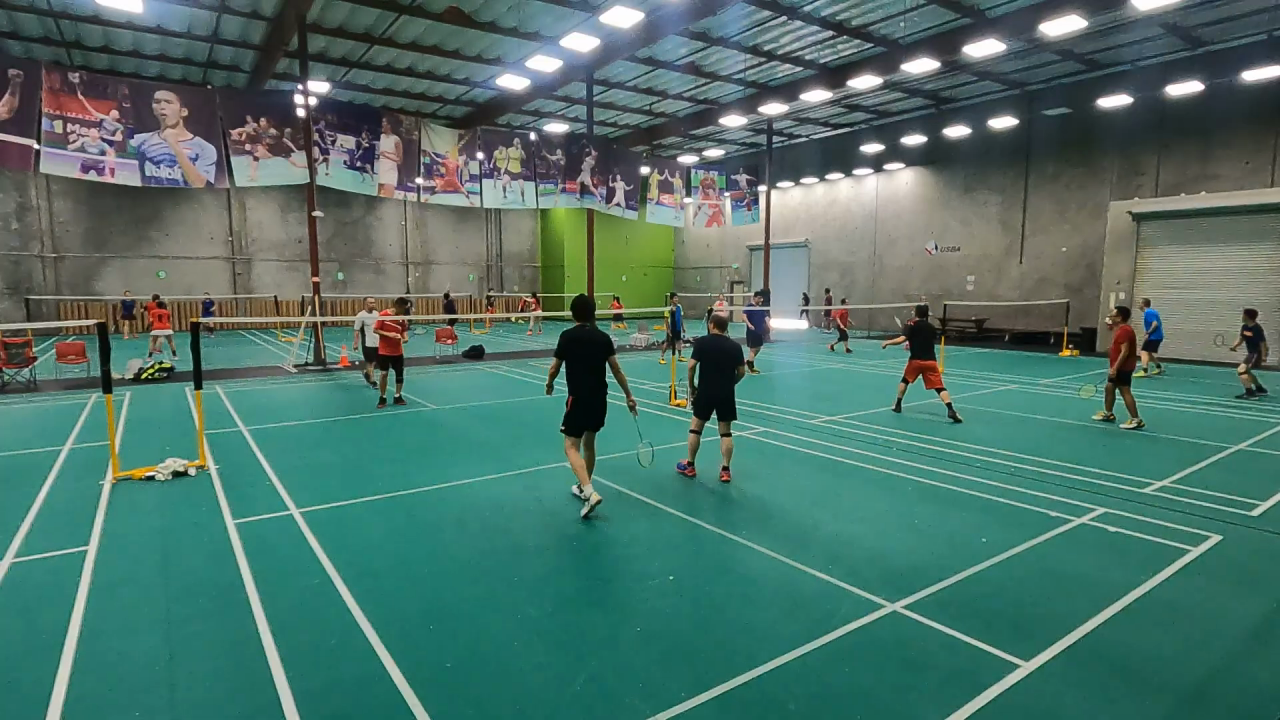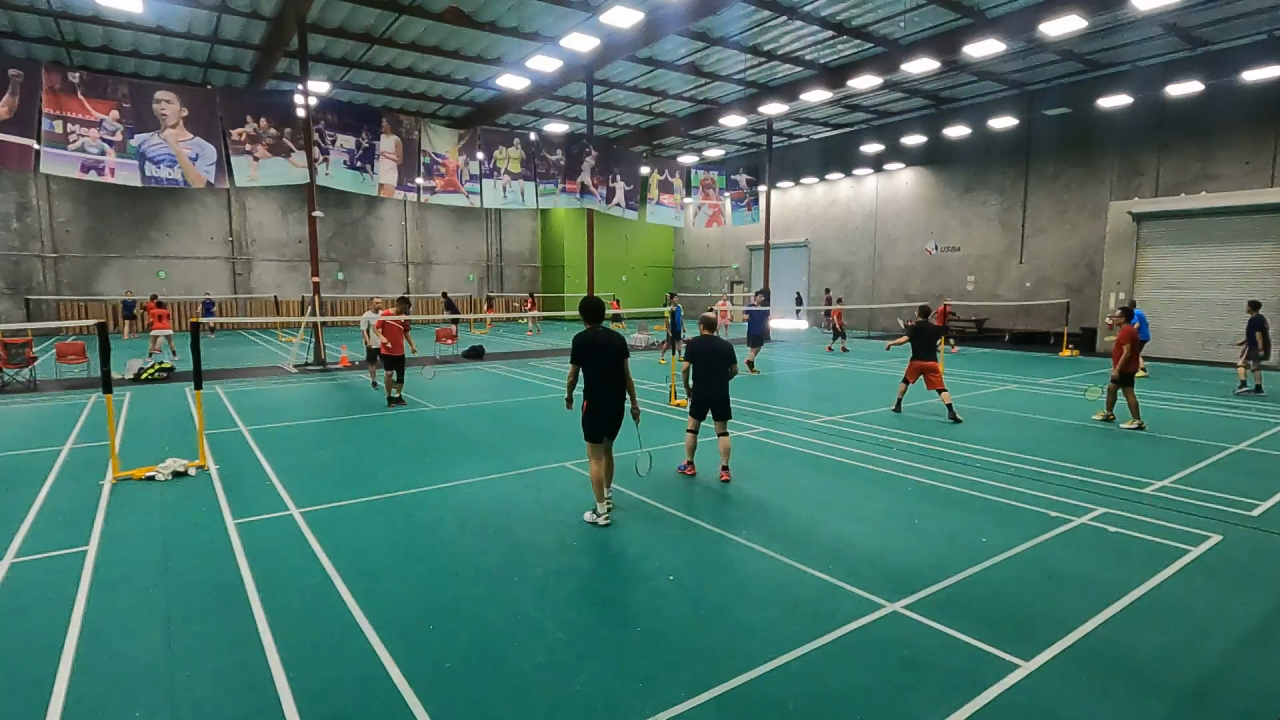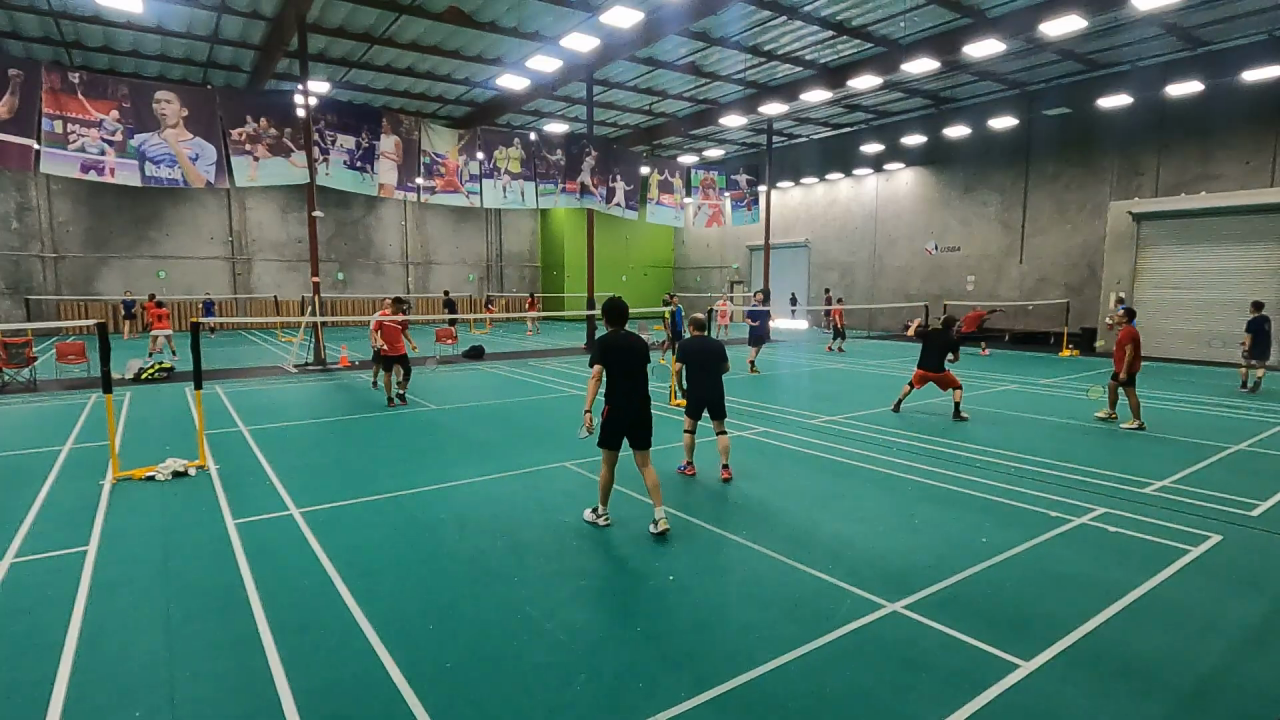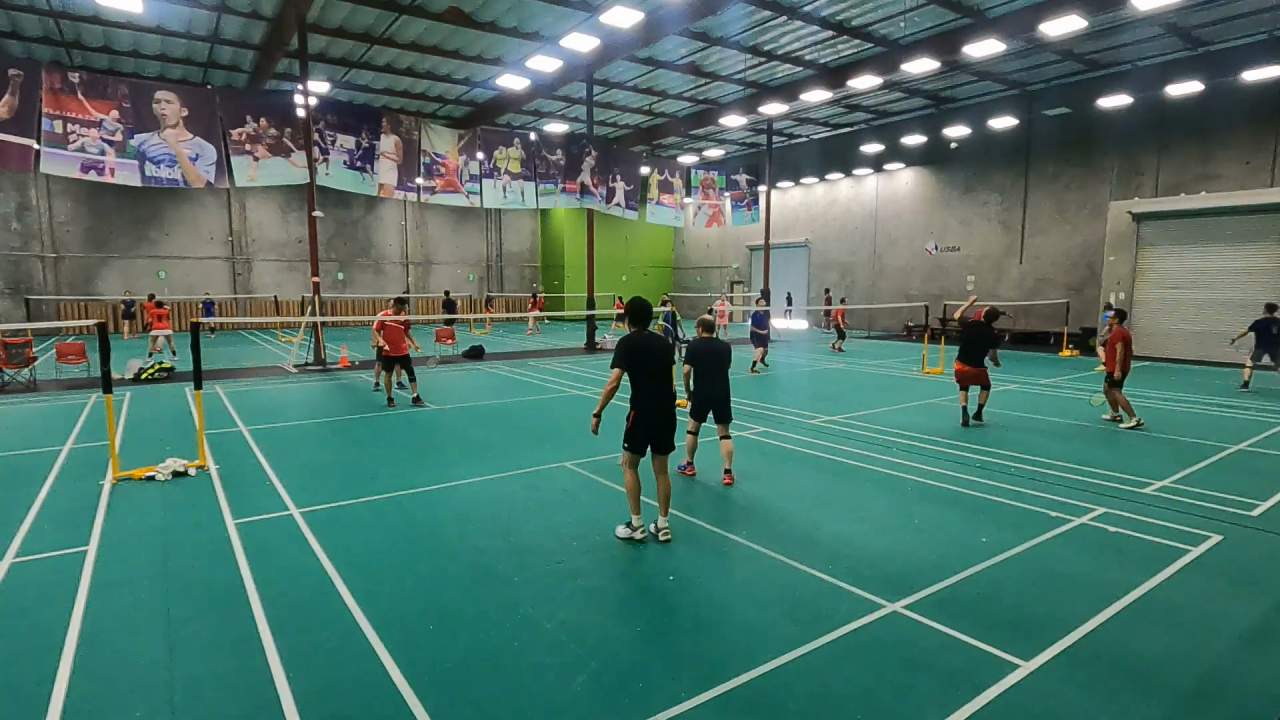
dt=0.3s
person 1, frame 1
left shoulder: (568, 336)
right shoulder: (603, 337)
left elbow: (555, 368)
right elbow: (616, 369)
left wrist: (549, 383)
right wrist: (629, 396)
left hip: (578, 399)
right hip: (599, 398)
left knee: (571, 448)
right knee: (589, 442)
left ankle: (590, 493)
right ankle: (584, 486)
person 1, frame 2
left shoulder: (581, 339)
right shoulder: (617, 338)
left elbow: (573, 375)
right elbow: (627, 374)
left wrist: (568, 396)
right wrist: (634, 403)
left hip: (595, 403)
right hip: (616, 403)
left knee: (596, 457)
right knee: (607, 449)
left ankle: (601, 511)
right ankle: (608, 496)
person 1, frame 3
left shoulder: (603, 342)
right shoulder: (640, 342)
left elbow: (596, 377)
left wrist: (587, 410)
left hip: (616, 409)
right hip: (642, 409)
left knee: (608, 463)
right knee: (645, 464)
left ankle: (601, 512)
right ankle: (660, 517)
person 1, frame 4
left shoulder: (627, 343)
right shoulder: (663, 343)
left elbow: (614, 383)
left wrist: (597, 413)
left hip: (643, 413)
right hip: (667, 412)
left knee: (630, 465)
right knee: (662, 469)
left ankle: (636, 524)
right ankle: (663, 525)
